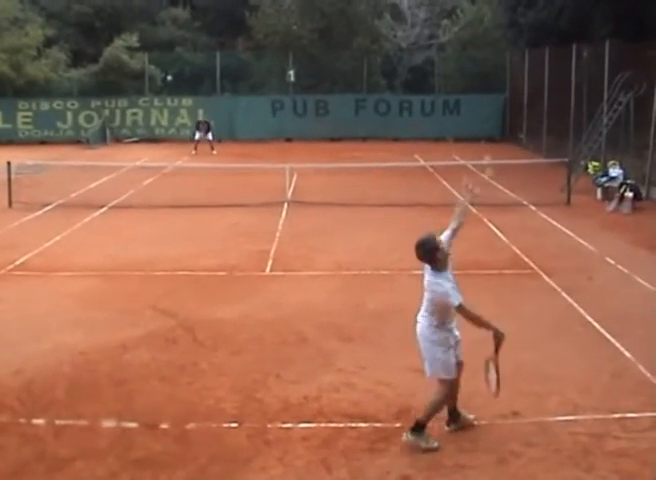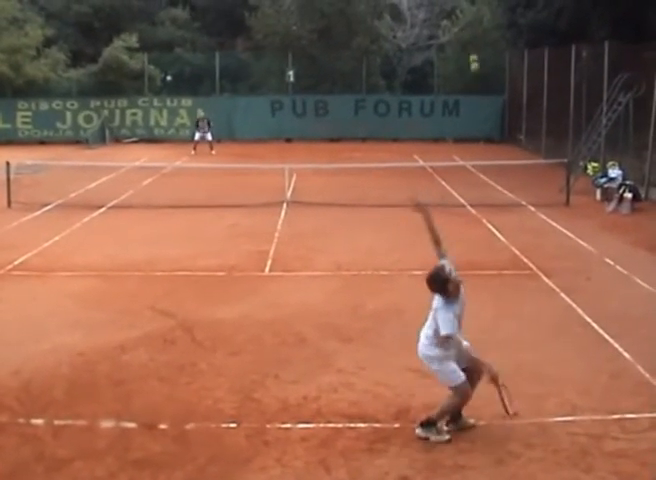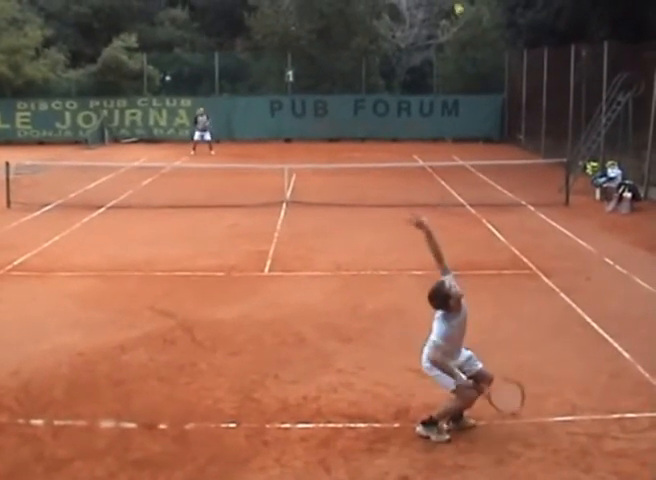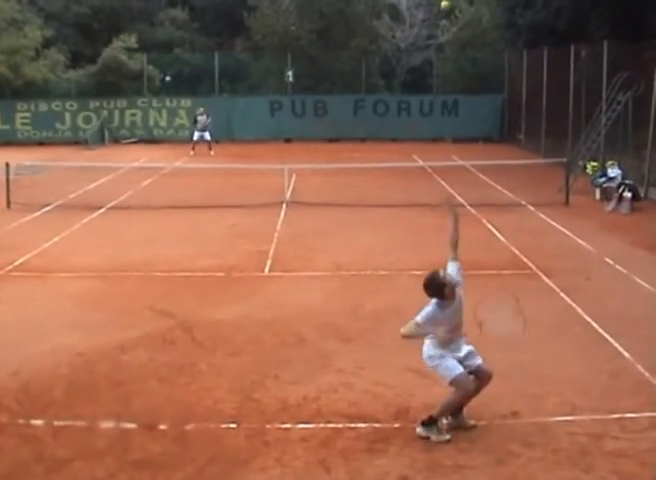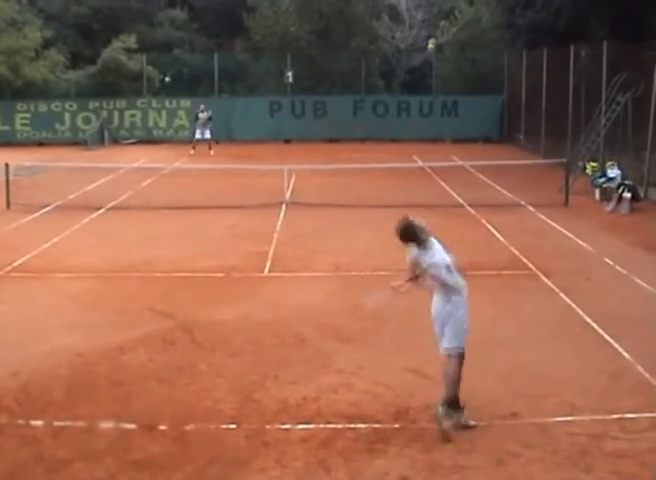
dt=0.2s
person 1, frame 1
left shoulder: (434, 259)
right shoulder: (443, 287)
left elbow: (455, 224)
right elbow: (468, 315)
left wrist: (464, 200)
right wrist: (495, 331)
left hip: (440, 328)
right hip: (434, 336)
left knee: (455, 371)
right knee: (447, 386)
left ankle: (454, 417)
right ankle: (416, 431)
person 1, frame 2
left shoulder: (450, 286)
right shoulder: (444, 311)
left elbow: (440, 250)
right elbow: (458, 350)
right wrist: (487, 366)
left hip: (448, 347)
right hip: (433, 352)
left knee: (476, 372)
right knee: (463, 392)
left ankle: (454, 418)
right ankle: (427, 426)
person 1, frame 3
left shoulder: (452, 292)
right shoulder: (443, 325)
left elbow: (440, 260)
right elbow: (434, 357)
left wrist: (427, 231)
right wrist: (459, 379)
left hip: (456, 354)
right hip: (438, 362)
left knee: (485, 378)
right knee: (469, 395)
left ankle: (455, 417)
right ankle: (428, 424)
person 1, frame 4
left shoulder: (452, 279)
right shoulder: (432, 310)
left elbow: (454, 250)
right elbow: (405, 331)
left wrist: (455, 219)
right wrist: (430, 333)
left hip: (456, 348)
right hip: (438, 354)
left knee: (484, 376)
right knee: (464, 386)
left ankle: (453, 414)
right ankle: (427, 424)
person 1, frame 5
left shoulder: (417, 254)
right shoulder: (430, 256)
left hip: (447, 305)
right hip: (452, 306)
left knee: (454, 357)
right knee: (455, 358)
left ankle: (453, 408)
right ankle: (447, 409)
